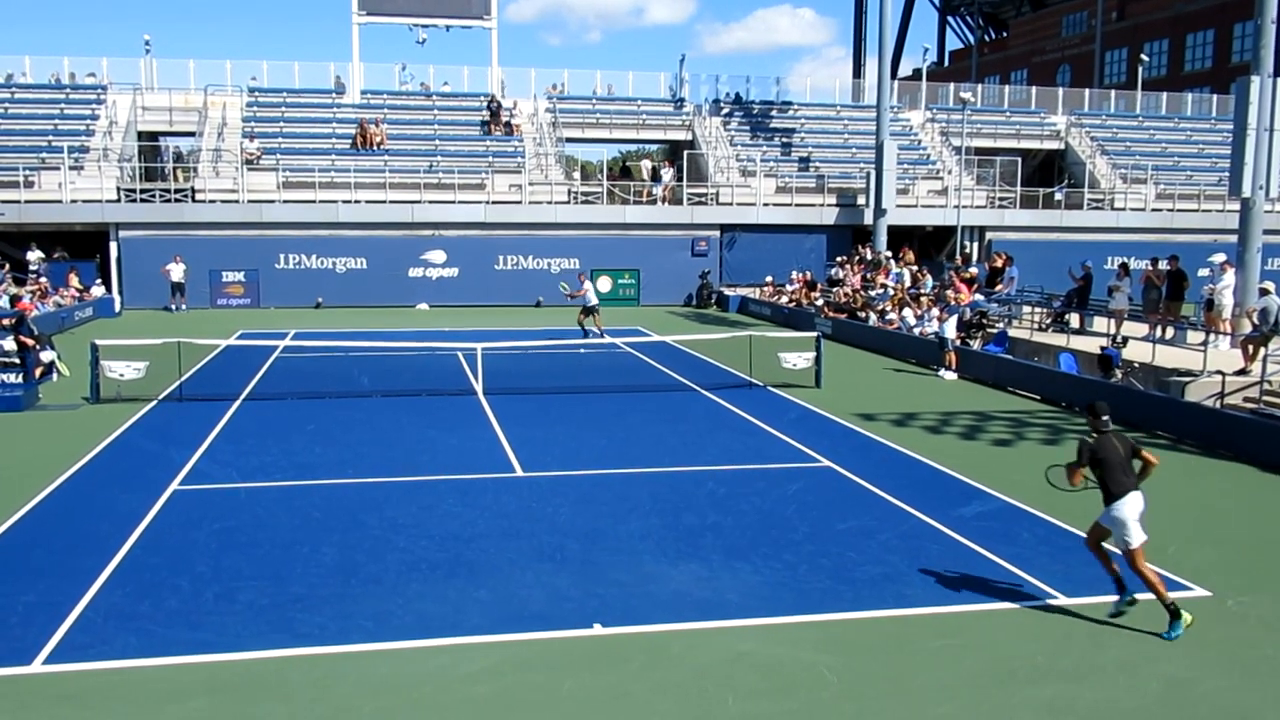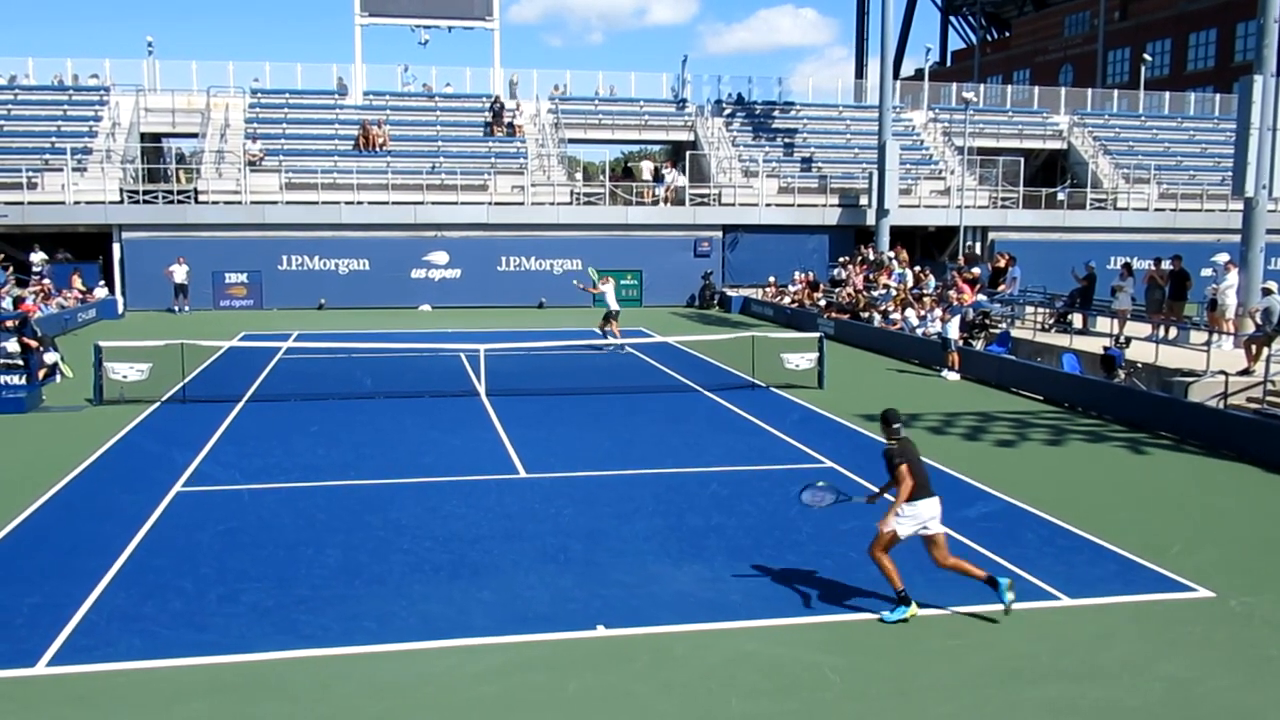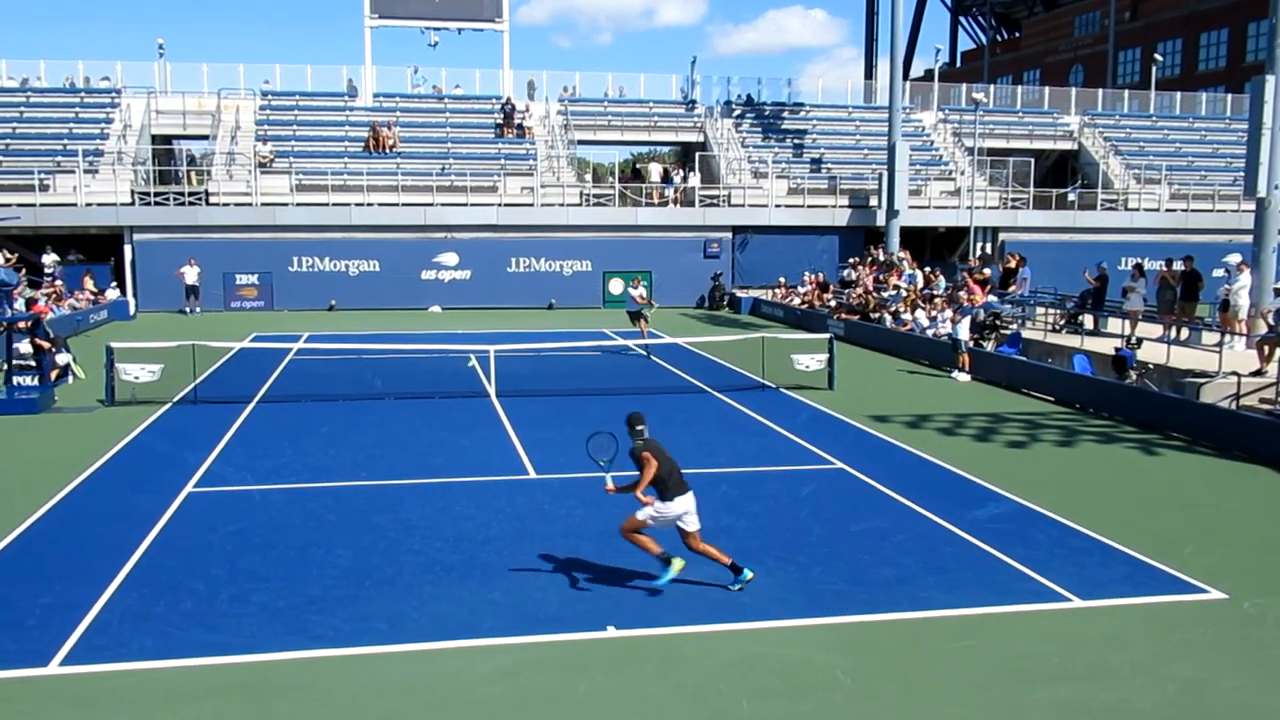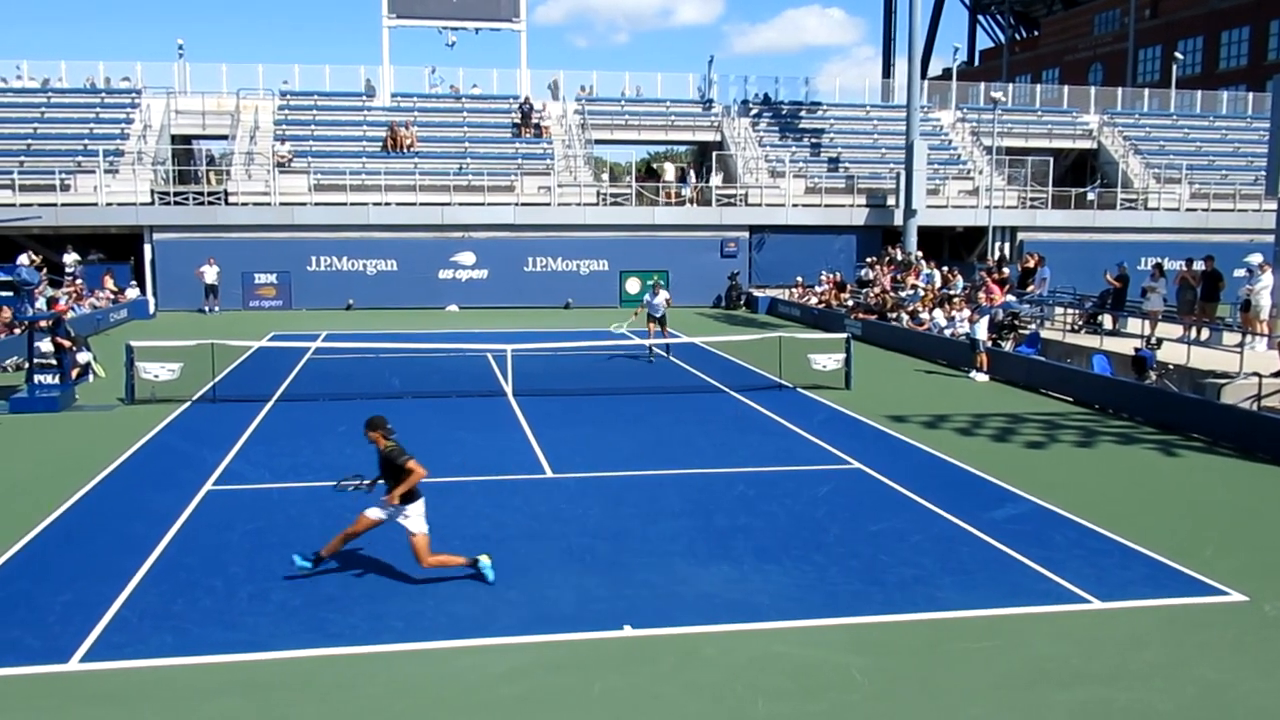
dt=0.4s
person 1, frame 1
left shoulder: (1088, 443)
right shoulder: (1123, 439)
left elbow: (1075, 481)
right elbow: (1152, 462)
left wrist: (1071, 467)
left hip: (1120, 507)
right hip: (1134, 499)
left knee: (1137, 564)
right knee: (1092, 540)
left ankle: (1176, 615)
right ankle: (1124, 592)
person 1, frame 2
left shoulder: (891, 450)
right shoulder: (906, 443)
left elbow: (906, 482)
left wrist: (890, 514)
right wrist: (879, 493)
left hip: (915, 507)
right hip: (930, 503)
left knee: (876, 551)
right knee: (942, 560)
left ankle: (905, 603)
right ankle: (997, 583)
person 1, frame 3
left shoulder: (637, 448)
right shoulder: (652, 445)
left elbow: (652, 463)
right elbow: (644, 481)
left wrist: (638, 491)
right wrist: (617, 489)
left hip: (673, 504)
right hip: (685, 498)
left knee: (627, 530)
right knee: (695, 545)
left ankle: (669, 561)
right ankle: (740, 572)
person 1, frame 4
left shoulder: (394, 452)
right shoulder: (383, 449)
left elbow: (421, 472)
left wrist: (397, 492)
left hip: (411, 507)
right hip: (393, 502)
left knee: (426, 562)
right knee: (351, 532)
left ankle: (477, 562)
right ankle: (316, 560)
